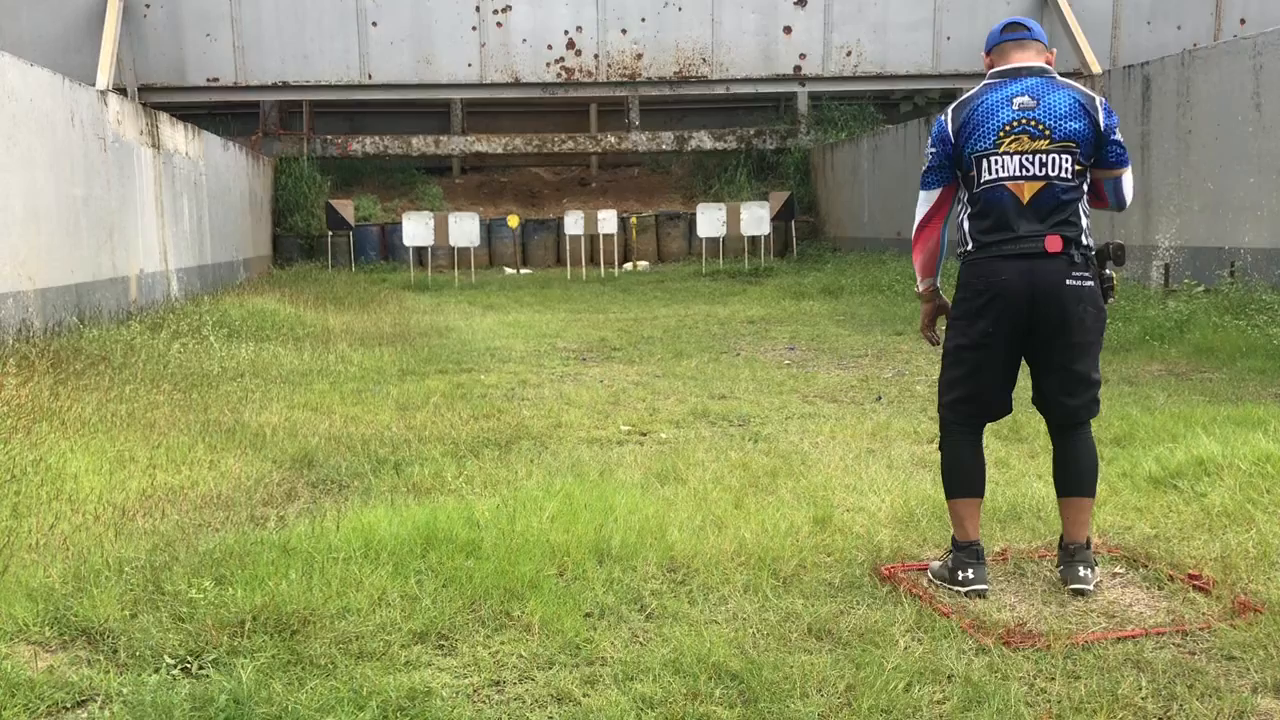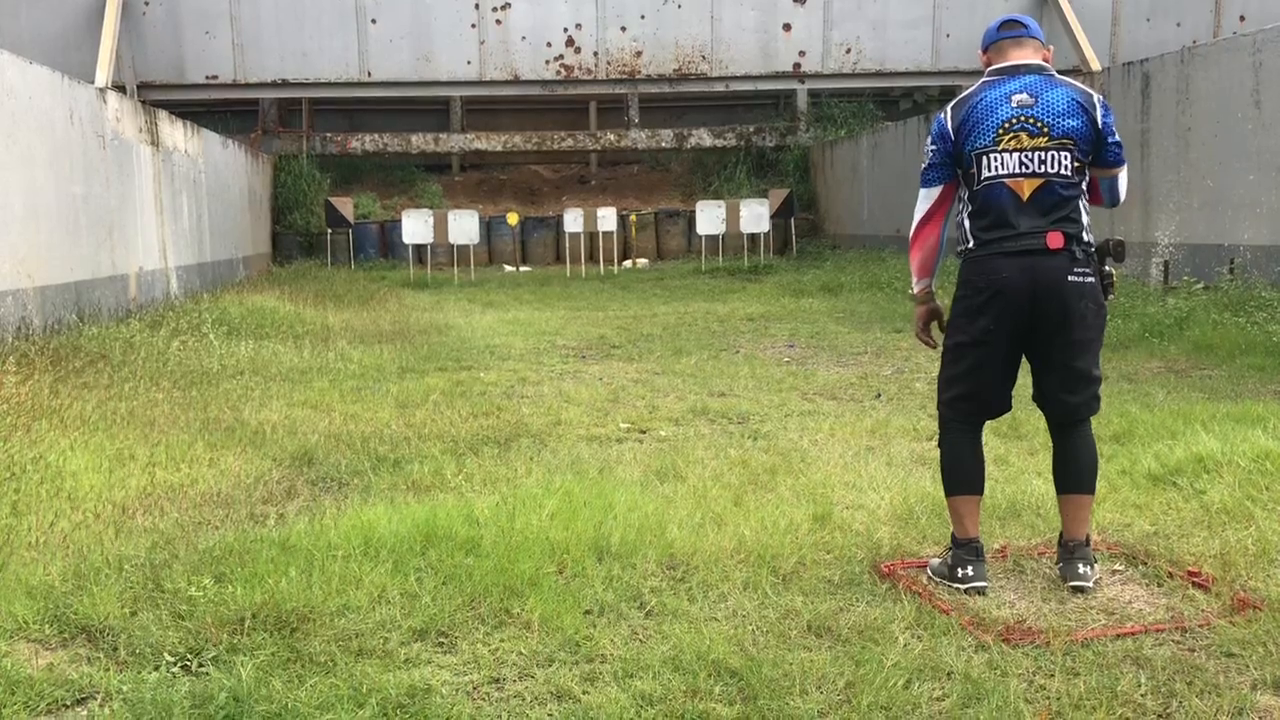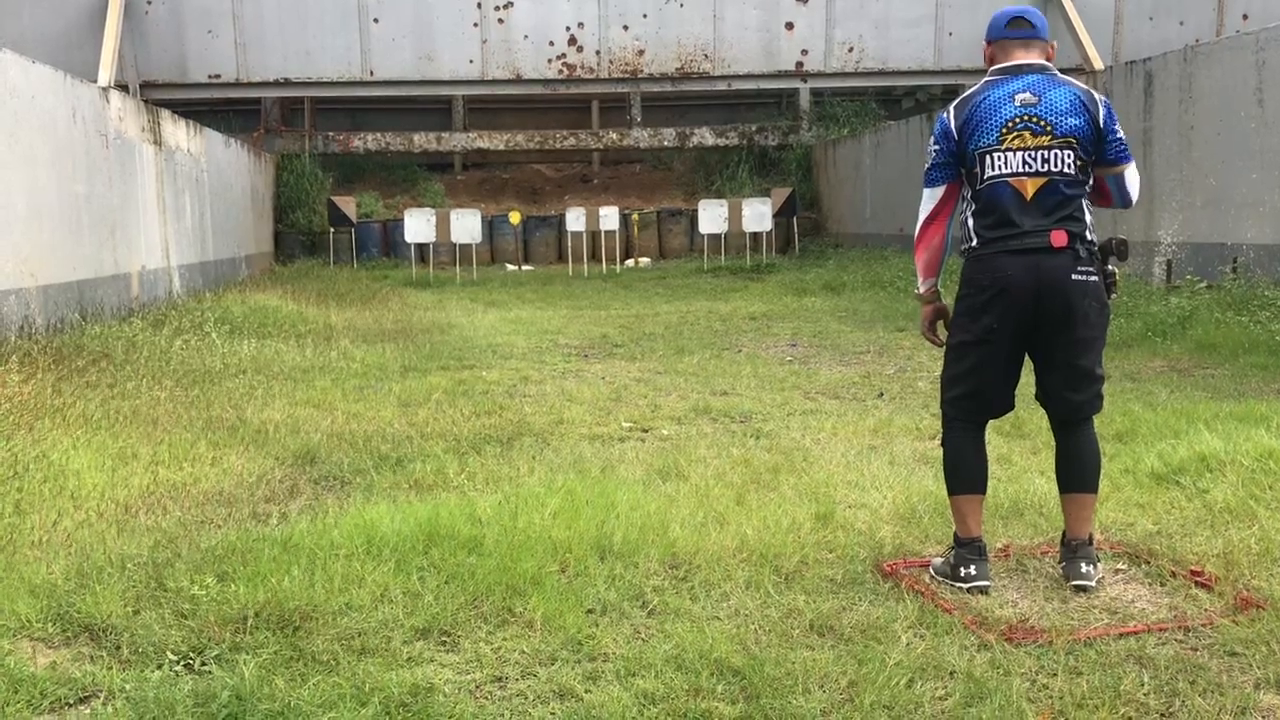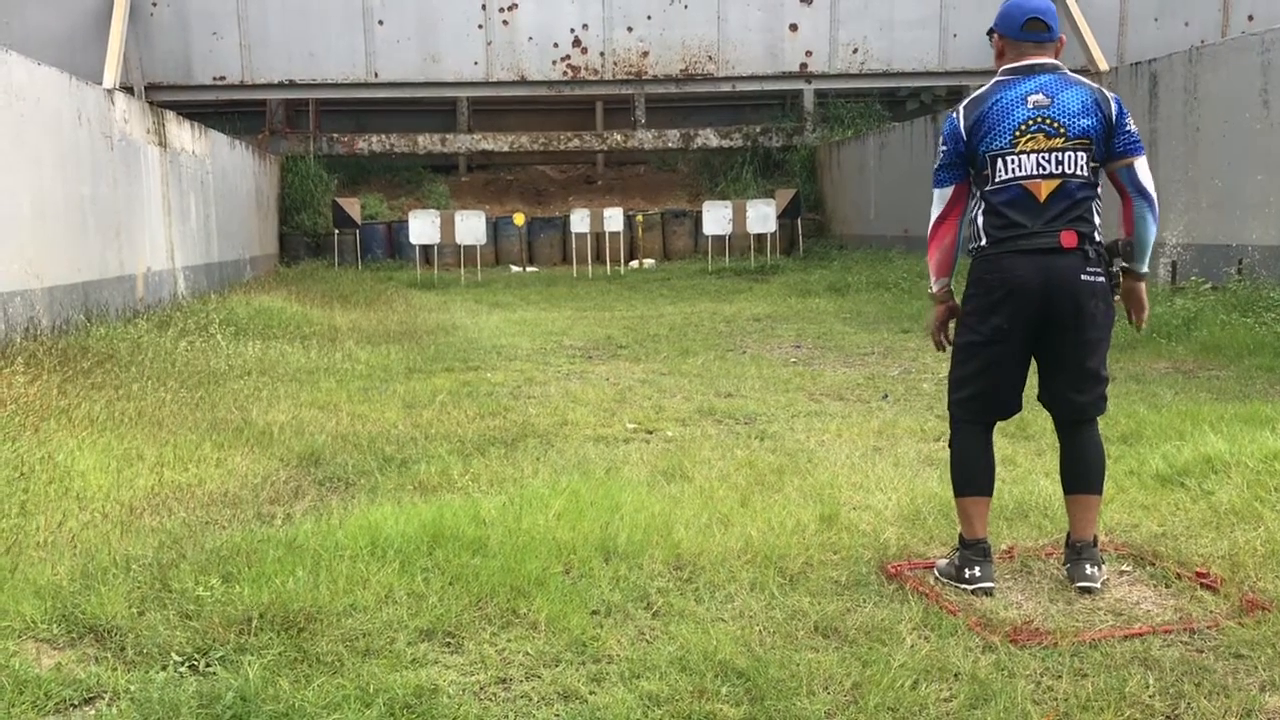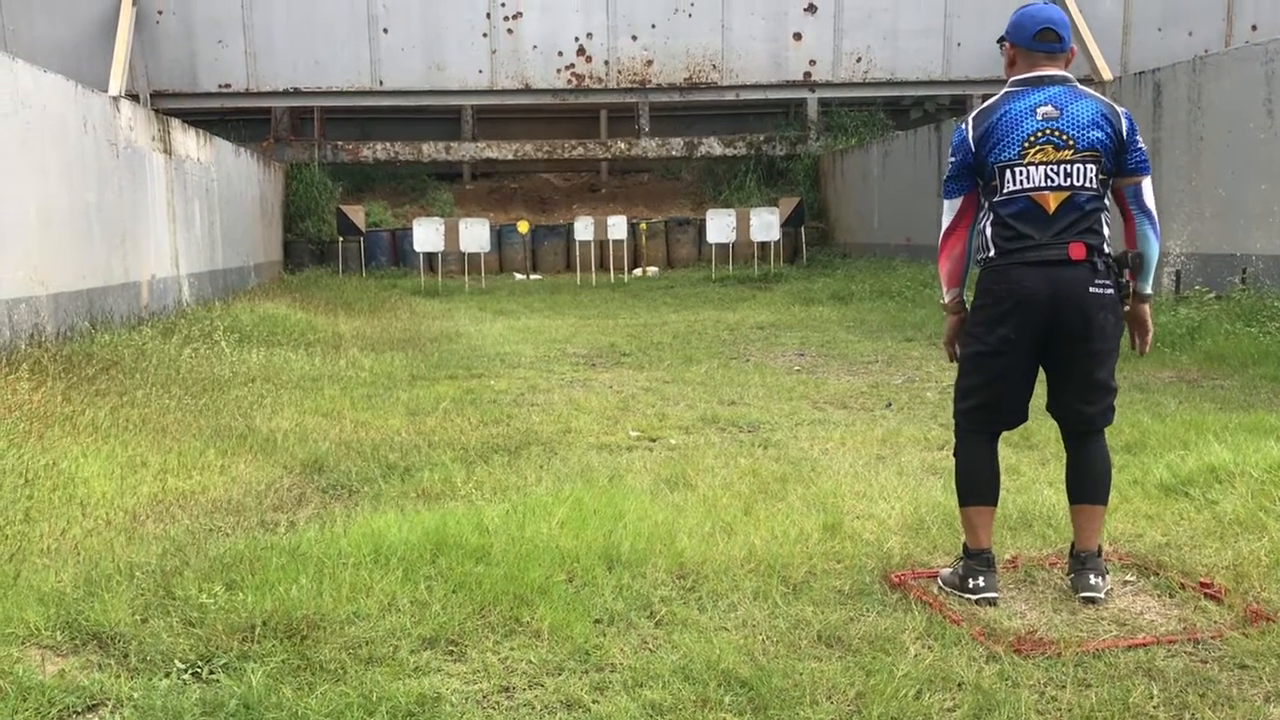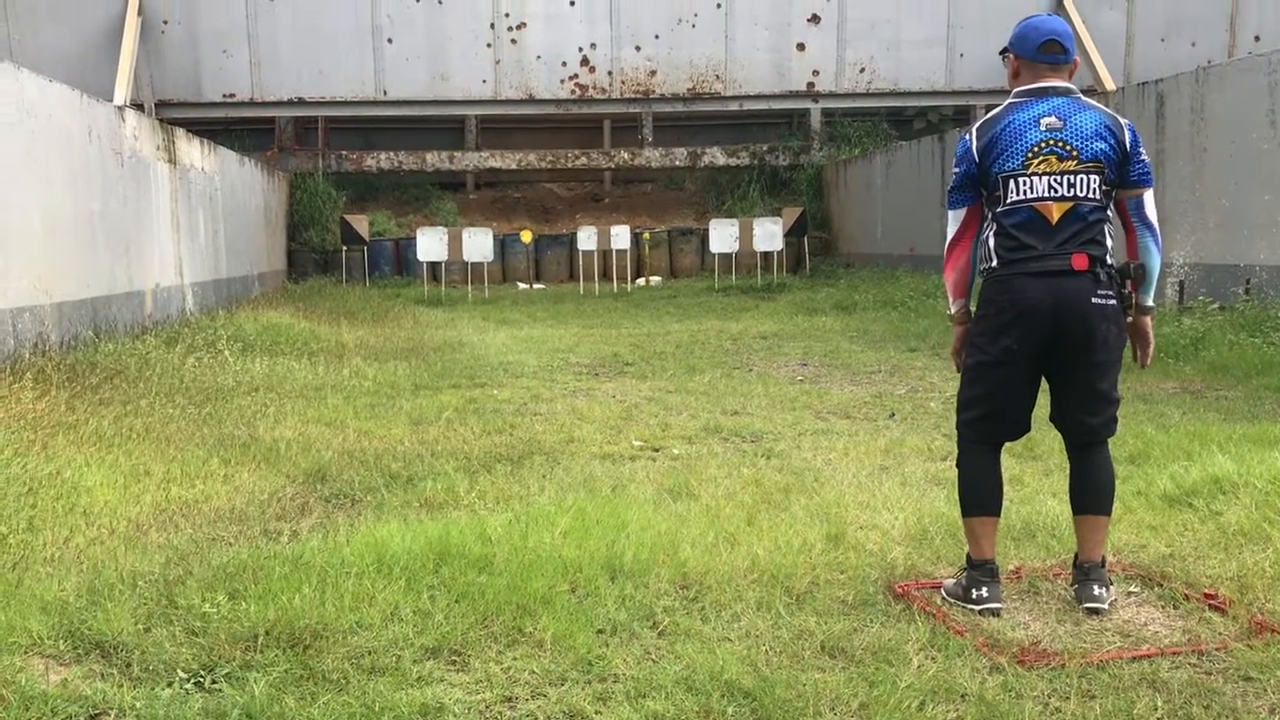
dt=0.5s
person 1, frame 1
left shoulder: (960, 114)
right shoulder: (1088, 105)
left elbow: (931, 213)
right elbow: (1118, 195)
left wrist: (928, 292)
left hip: (989, 279)
right hip: (1066, 278)
left knee: (961, 418)
right knee: (1071, 418)
left ankle: (967, 560)
right ankle: (1077, 558)
person 1, frame 2
left shoulder: (958, 112)
right shoulder: (1086, 102)
left elbow: (931, 211)
right elbow: (1112, 193)
left wrist: (923, 293)
left hip: (989, 278)
right hip: (1067, 274)
left knee: (961, 415)
right knee: (1072, 415)
left ankle: (966, 557)
right ankle: (1076, 555)
person 1, frame 3
left shoulder: (962, 112)
right shoulder: (1088, 103)
left elbow: (936, 210)
right elbow: (1124, 193)
left wrist: (928, 292)
left hip: (993, 276)
right hip: (1071, 273)
left knee: (964, 414)
right knee: (1074, 414)
left ankle: (969, 556)
right ankle: (1080, 554)
person 1, frame 4
left shoulder: (972, 111)
right shoulder: (1100, 101)
left elbow: (948, 211)
right elbow: (1140, 193)
left wrist: (941, 293)
right wrist: (1135, 273)
left hip: (1000, 276)
right hip: (1079, 274)
left knee: (972, 415)
right knee: (1079, 416)
left ankle: (974, 557)
right ankle: (1084, 556)
person 1, frame 5
left shoulder: (981, 121)
right shoulder: (1110, 116)
left elbow: (957, 223)
right elbow: (1141, 212)
left wrist: (953, 306)
right wrist: (1140, 295)
left hip: (1008, 289)
right hip: (1087, 288)
left knee: (977, 426)
right knee: (1086, 427)
left ankle: (977, 568)
right ankle: (1088, 567)
person 1, frame 6
left shoulder: (985, 132)
right shoulder: (1114, 128)
left elbow: (962, 233)
right elbow: (1143, 224)
left wrist: (961, 316)
right wrist: (1141, 308)
left hip: (1010, 298)
right hip: (1091, 297)
left knee: (980, 435)
right knee: (1090, 437)
left ankle: (982, 578)
right ankle: (1092, 577)
